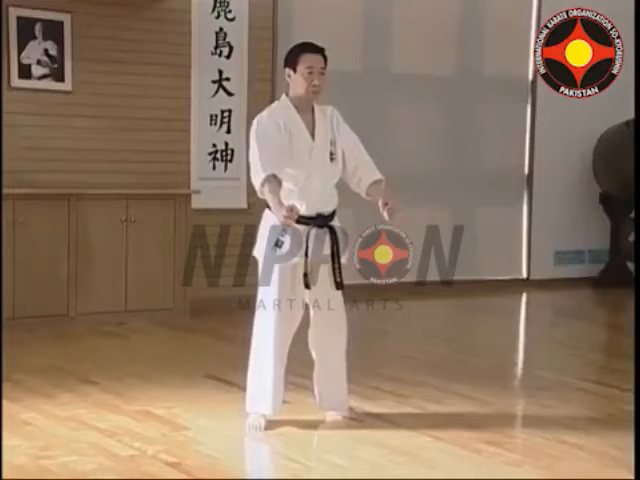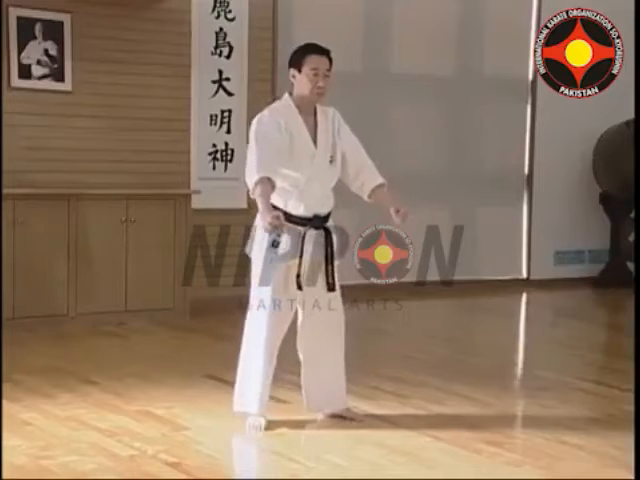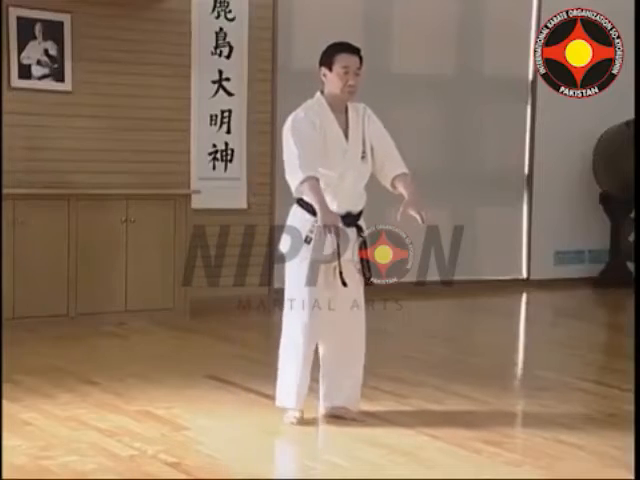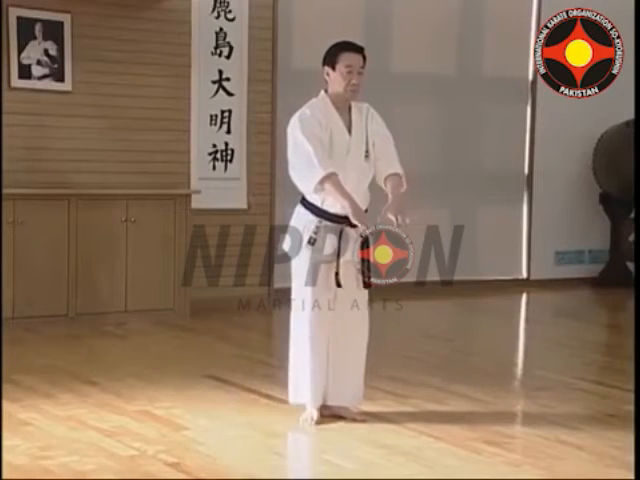
dt=0.5s
person 1, frame 1
left shoulder: (332, 119)
right shoulder: (269, 122)
left elbow: (359, 167)
right elbow: (265, 170)
left wrist: (382, 197)
right wrist: (278, 206)
left hip: (324, 232)
right hip: (285, 231)
left knee: (331, 319)
right knee: (275, 319)
left ankle: (333, 400)
right ankle: (260, 406)
person 1, frame 2
left shoulder: (333, 121)
right shoulder: (271, 121)
left elbow: (361, 170)
right elbow: (259, 169)
left wrist: (391, 205)
right wrist: (265, 208)
left hip: (318, 233)
right hip: (280, 231)
left knee: (326, 317)
right knee: (267, 319)
left ankle: (327, 399)
right ankle: (253, 406)
person 1, frame 3
left shoulder: (365, 118)
right shoulder: (303, 120)
left elbow: (390, 162)
right elbow: (301, 169)
left wrist: (409, 195)
right wrist: (321, 208)
left hip: (350, 227)
right hip: (311, 225)
left knee: (348, 317)
right knee: (306, 314)
left ankle: (336, 400)
right ankle: (292, 400)
person 1, frame 4
left shoulder: (369, 117)
right shoulder: (307, 119)
left elbow: (388, 164)
right elbow: (317, 169)
left wrist: (394, 199)
right wrist: (351, 205)
left hip: (353, 229)
right hip: (317, 226)
left knee: (353, 315)
right knee: (312, 313)
left ankle: (339, 398)
right ankle: (312, 401)
